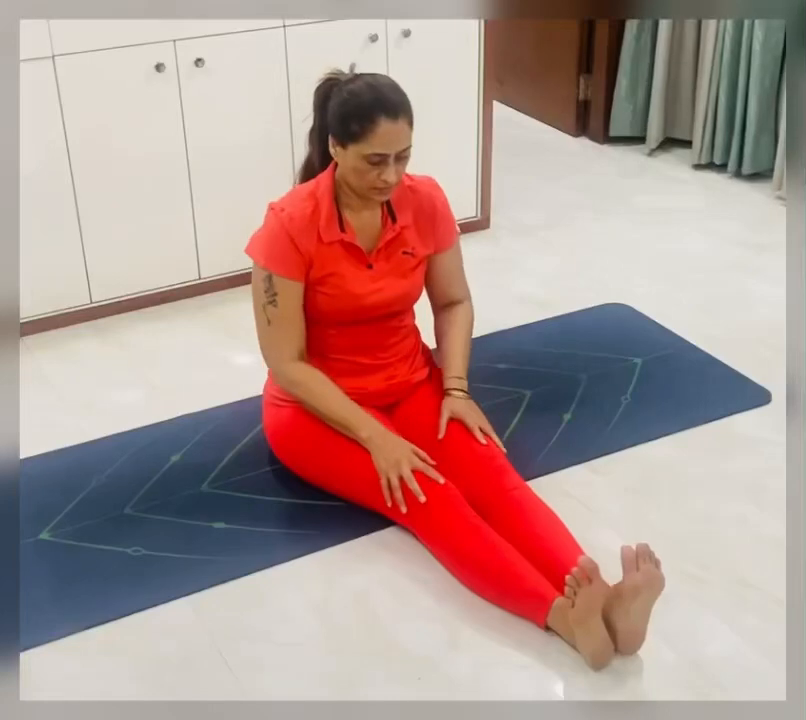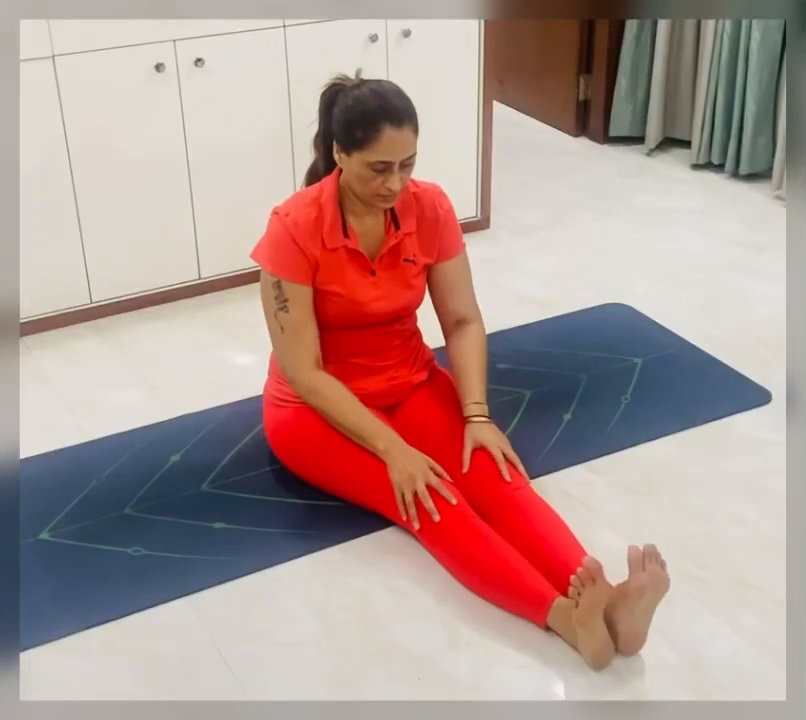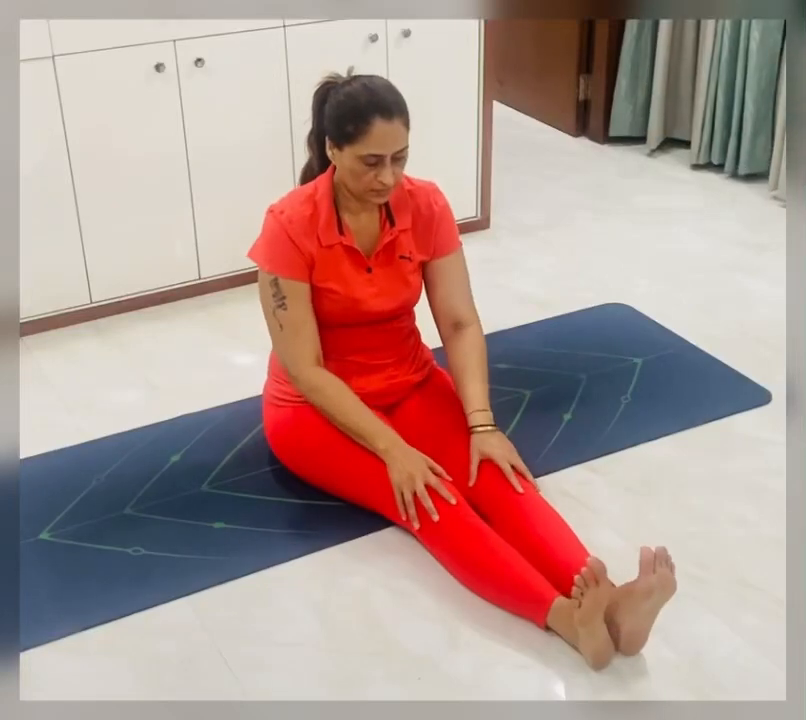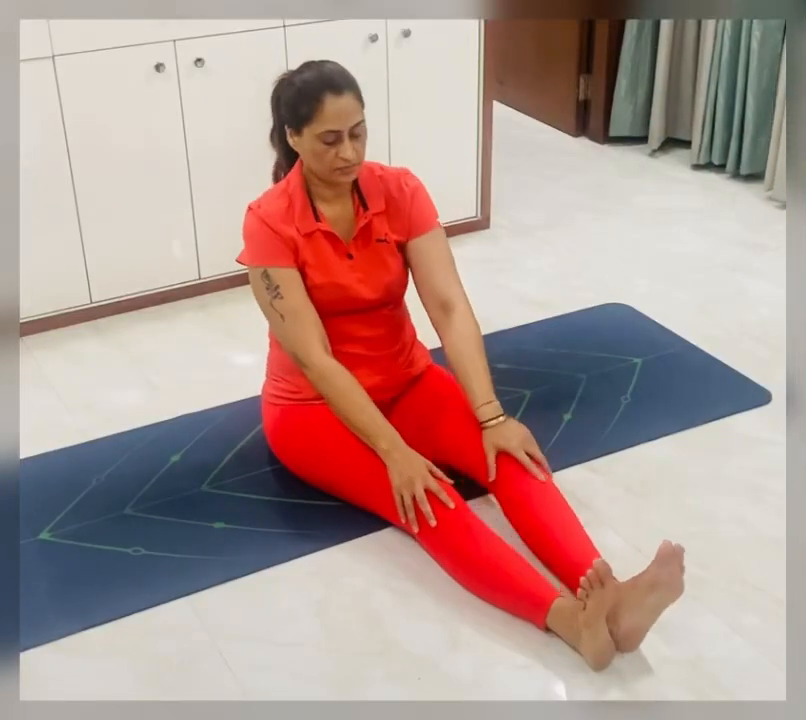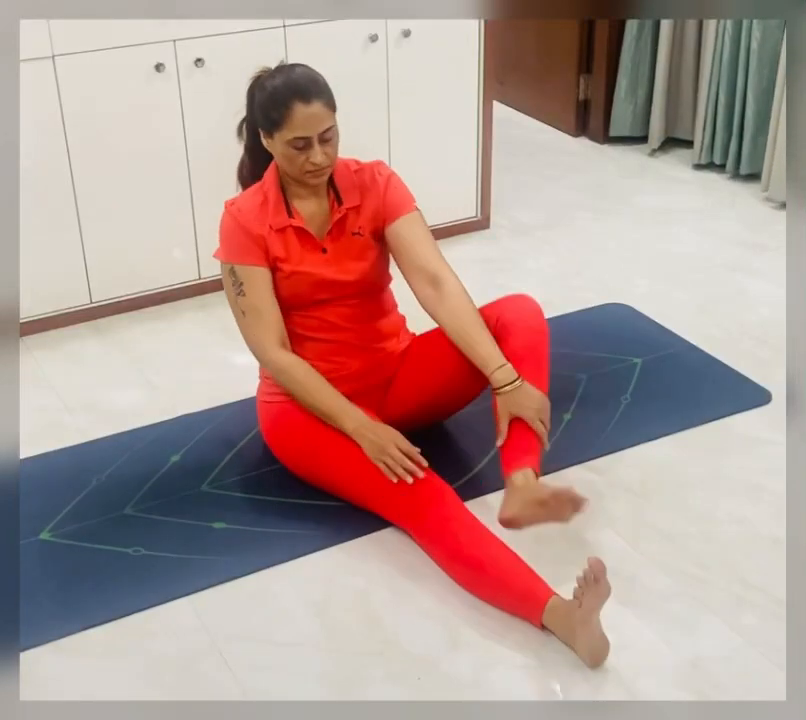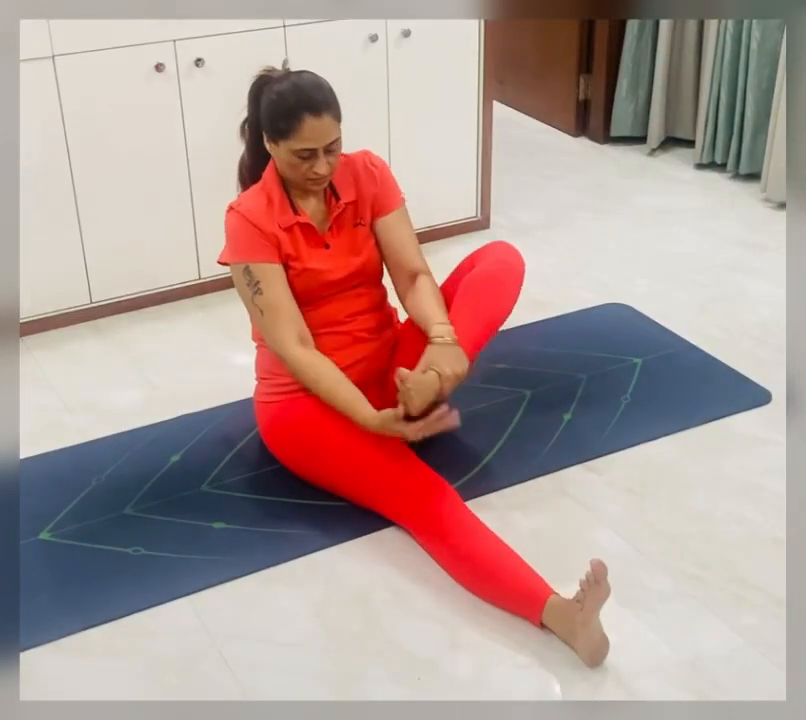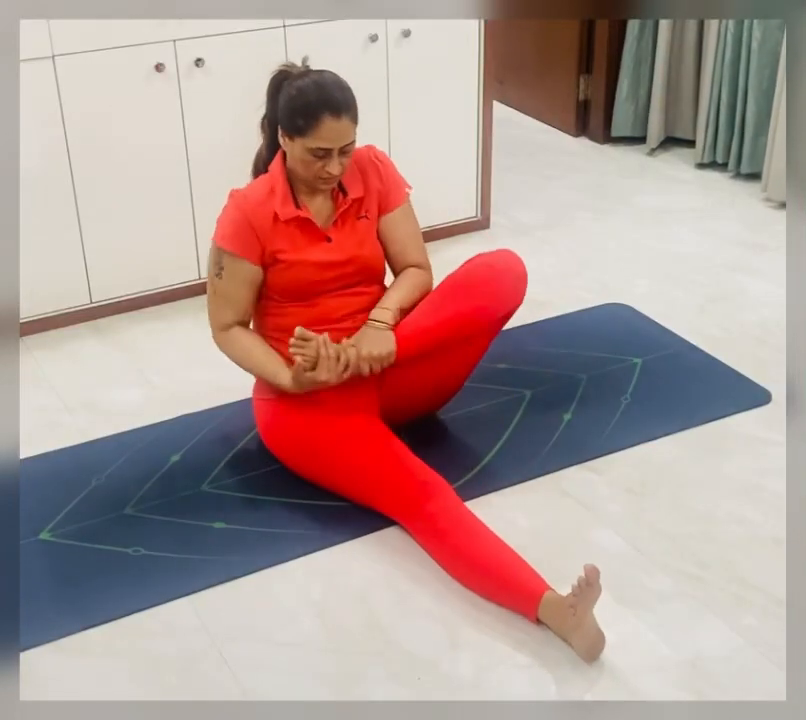
dt=0.3s
person 1, frame 1
left shoulder: (425, 201)
right shoulder: (290, 224)
left elbow: (454, 301)
right elbow: (285, 363)
left wrist: (456, 389)
right wrist: (375, 438)
left hip: (411, 384)
right hip: (317, 409)
left knee: (493, 476)
right knee: (430, 500)
left ankle: (601, 596)
right ankle: (565, 617)
person 1, frame 2
left shoulder: (430, 207)
right shoulder: (294, 229)
left elbow: (463, 321)
right elbow: (303, 371)
left wrist: (477, 416)
right wrist: (392, 450)
left hip: (411, 385)
right hip: (316, 410)
left knee: (493, 478)
right knee: (430, 502)
left ankle: (602, 596)
right ankle: (565, 617)
person 1, frame 3
left shoulder: (425, 205)
right shoulder: (289, 226)
left elbow: (460, 324)
right elbow: (304, 369)
left wrist: (482, 425)
right wrist: (392, 451)
left hip: (410, 384)
right hip: (314, 409)
left knee: (495, 479)
right knee: (429, 500)
left ankle: (606, 598)
right ankle: (565, 617)
person 1, frame 4
left shoulder: (400, 191)
right shoulder: (270, 223)
left elbow: (449, 308)
right elbow: (314, 358)
left wrist: (491, 417)
right wrist: (394, 452)
left hip: (406, 381)
right hip: (313, 405)
left knee: (506, 459)
right knee: (431, 504)
left ankle: (599, 592)
right ankle: (567, 618)
person 1, frame 5
left shoulder: (375, 184)
right shoulder: (245, 222)
left elbow: (435, 281)
right elbow: (273, 353)
left wrist: (505, 380)
right wrist: (363, 430)
left hip: (397, 371)
right hip: (307, 402)
left knee: (521, 316)
right knee: (420, 498)
left ankle: (522, 485)
right ankle: (556, 613)
person 1, frame 6
left shoulder: (368, 174)
right shoulder: (251, 222)
left elbow: (415, 275)
right elbow: (293, 350)
left wrist: (445, 346)
right wrist: (376, 417)
left hip: (394, 370)
right hip: (307, 397)
left knee: (501, 259)
right knee: (425, 498)
left ankle: (419, 386)
right ankle: (554, 611)
person 1, frame 7
left shoulder: (374, 170)
right shoulder: (247, 214)
left elbow: (415, 269)
right elbow: (229, 329)
left wrist: (379, 326)
right wrist: (292, 376)
left hip: (391, 374)
right hip: (302, 398)
left knee: (504, 271)
right knee: (420, 494)
left ankle: (364, 356)
right ankle: (551, 608)
